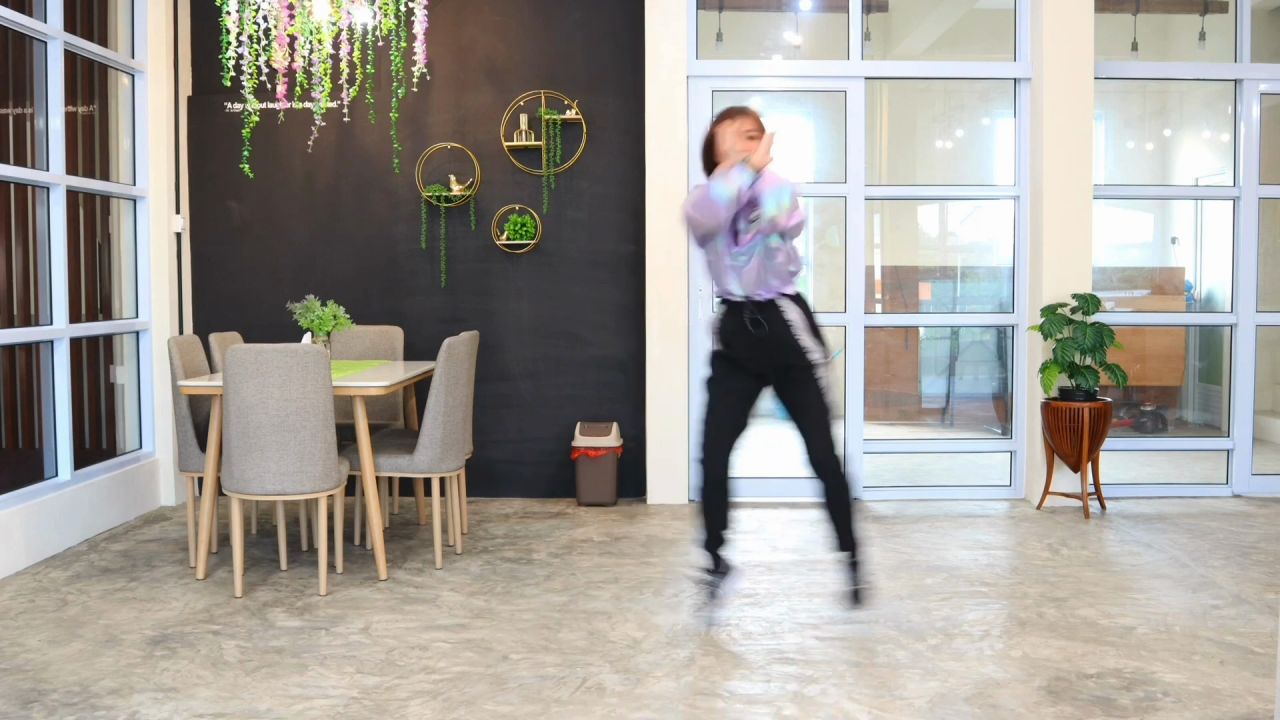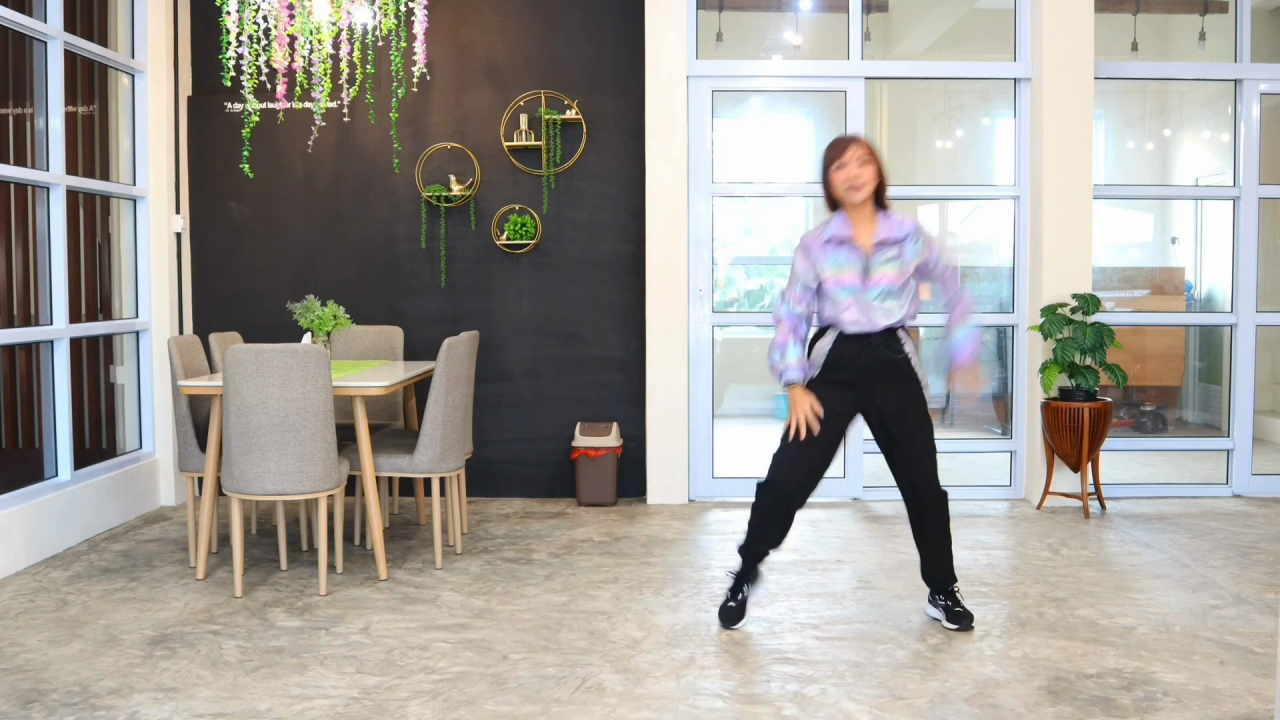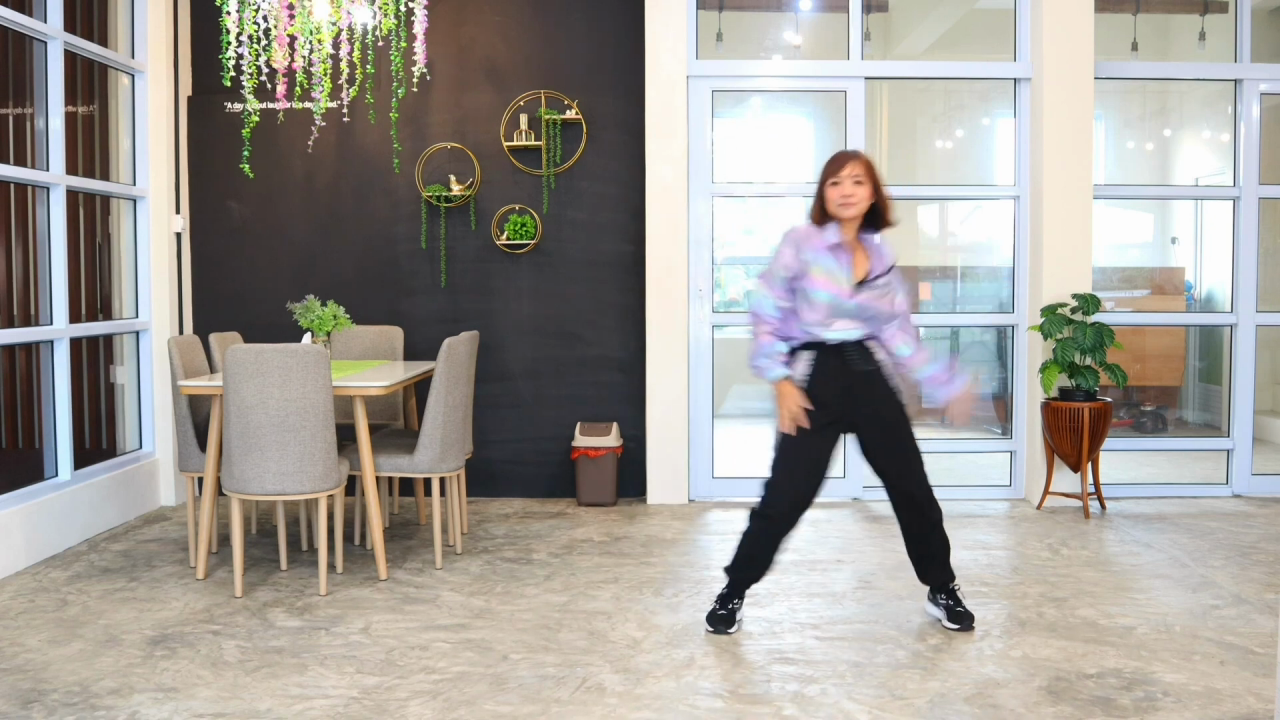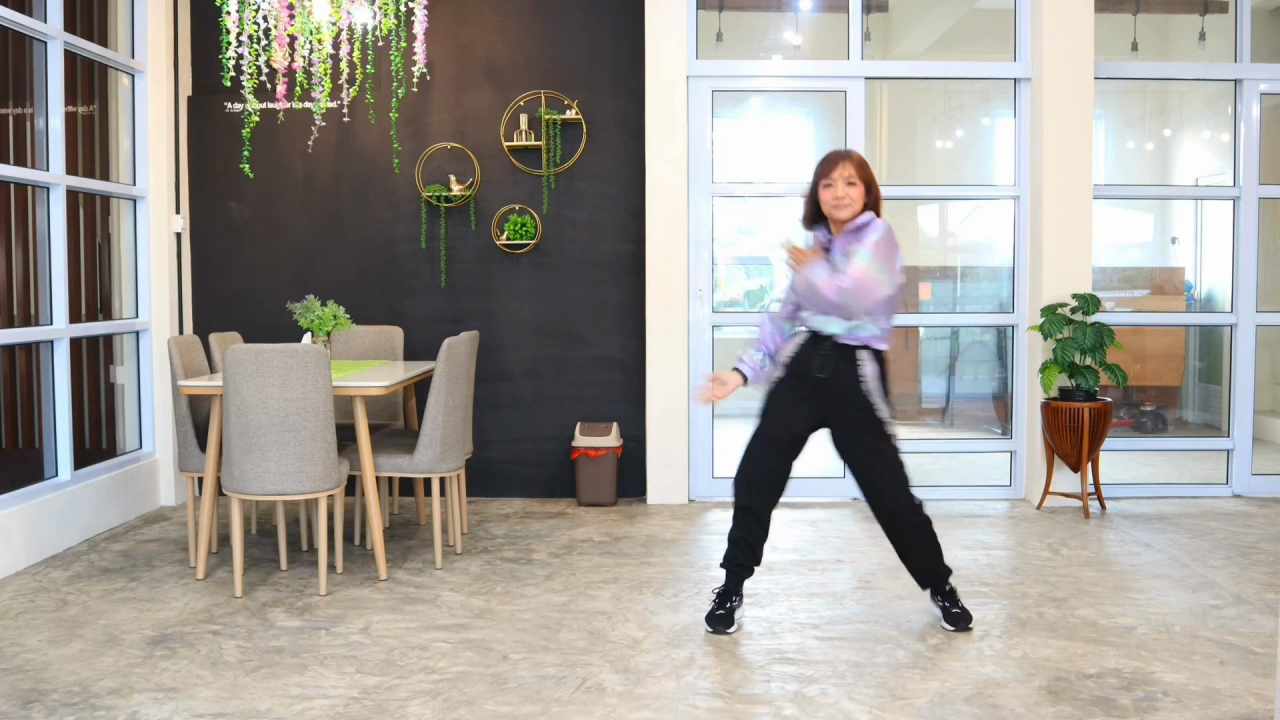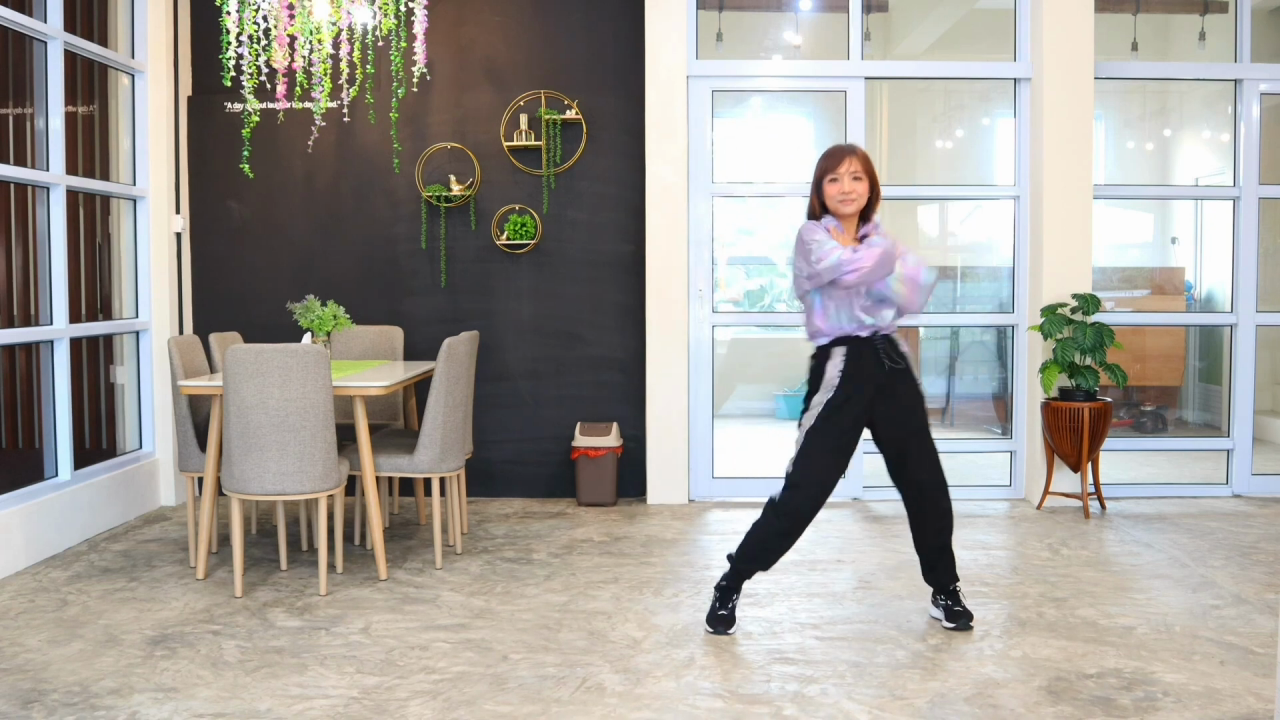
dt=0.4s
person 1, frame 1
left shoulder: (777, 187)
right shoulder: (707, 194)
left elbow: (788, 221)
right elbow: (705, 213)
left wrist: (761, 170)
right wrist: (744, 168)
left hip: (784, 329)
right hip: (734, 332)
left knee: (822, 449)
right knee: (712, 452)
left ankle: (850, 555)
right ankle: (715, 561)
person 1, frame 2
left shoulder: (907, 233)
right shoulder: (818, 244)
left elbow: (951, 284)
right elbow: (791, 316)
left wrist: (963, 354)
right wrist: (794, 385)
left hip: (894, 364)
right hip: (836, 363)
left knee: (923, 482)
right knee: (789, 477)
left ankle: (942, 590)
right ankle: (747, 572)
person 1, frame 3
left shoulder: (884, 258)
right shoulder: (800, 244)
left elbow: (897, 332)
right elbow: (766, 314)
left wrist: (946, 382)
right wrist: (782, 380)
left hip: (869, 380)
right hip: (811, 380)
left knee: (913, 489)
right knee: (788, 497)
left ankle: (941, 589)
right ankle: (734, 591)
person 1, frame 4
left shoulder: (876, 233)
right shoulder: (815, 249)
left elbow: (852, 294)
right elbow: (786, 317)
left wrist: (807, 270)
right wrist: (742, 371)
left hip: (856, 375)
right hip: (805, 371)
left knee: (890, 496)
right knee: (756, 479)
left ankle: (941, 590)
right ankle: (731, 588)
person 1, frame 5
left shoulder: (879, 237)
right shoulder: (813, 235)
left elbow: (919, 288)
right elbow: (854, 266)
left wrist: (886, 259)
right wrist: (879, 251)
left hip: (889, 366)
right hip: (841, 371)
left knee: (927, 485)
right knee: (805, 491)
left ankle: (944, 590)
right ankle: (730, 585)
